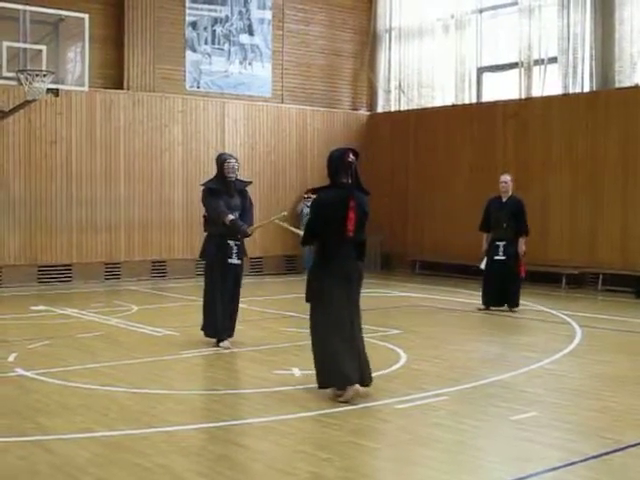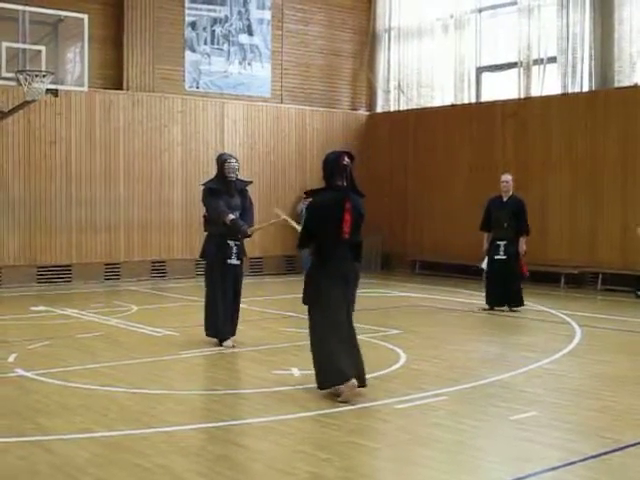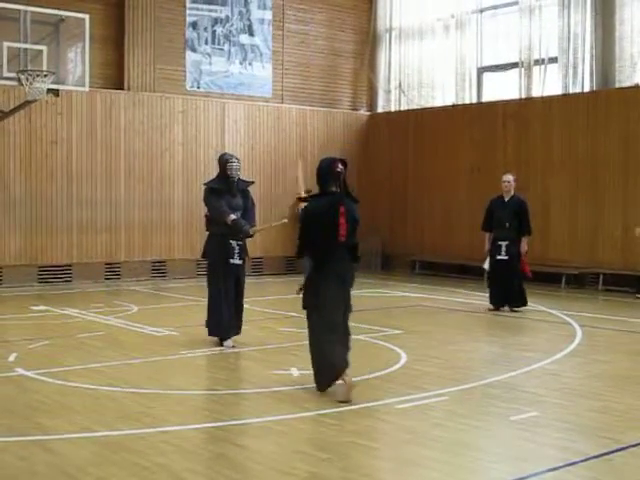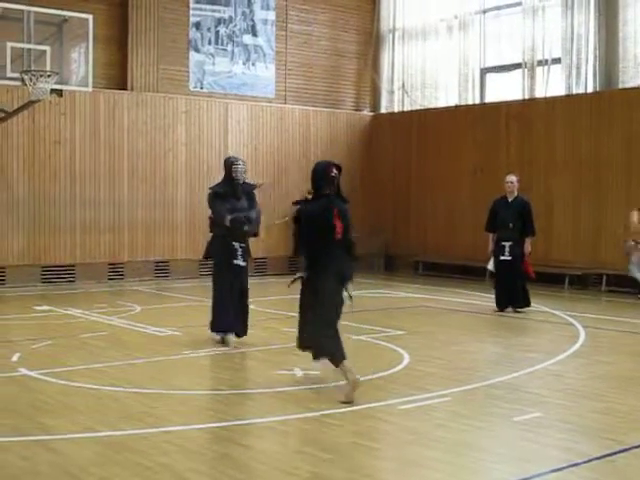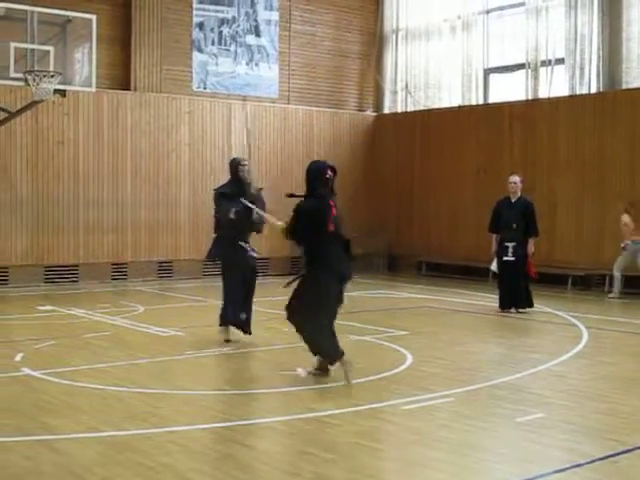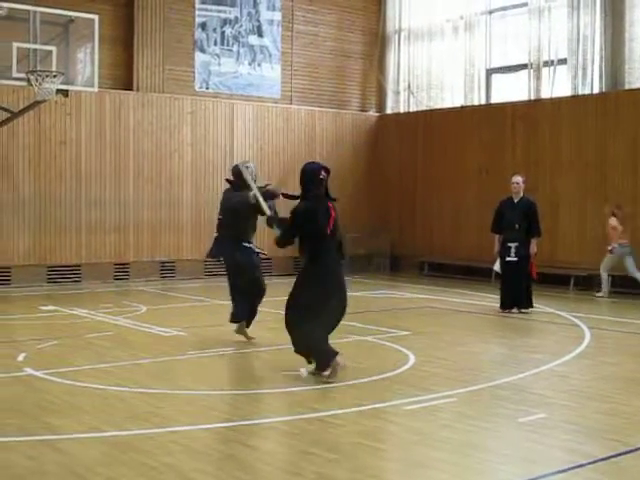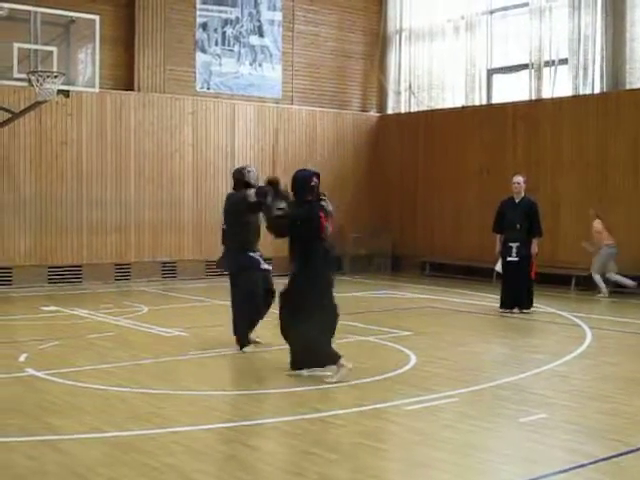
dt=0.1s
person 1, frame 1
left shoulder: (323, 199)
right shoulder: (361, 200)
left elbow: (309, 236)
right elbow: (358, 234)
left wrist: (315, 238)
left hip: (328, 269)
right hip: (352, 268)
left knee: (329, 325)
right knee: (348, 322)
left ankle: (347, 381)
right ankle: (355, 377)
person 1, frame 2
left shoulder: (319, 202)
right shoulder: (356, 202)
left elbow: (305, 240)
right elbow: (355, 235)
left wrist: (311, 241)
left hip: (325, 270)
right hip: (348, 269)
left knee: (327, 325)
right knee: (341, 322)
left ankle: (344, 379)
right ankle: (350, 375)
person 1, frame 3
left shoulder: (313, 209)
right shoulder: (350, 207)
left elbow: (303, 247)
right elbow: (350, 240)
left wrist: (303, 253)
left hip: (323, 274)
right hip: (344, 272)
left knee: (326, 327)
right knee: (336, 321)
left ankle: (344, 375)
right ankle: (336, 372)
person 1, frame 4
left shoulder: (307, 211)
right shoulder: (341, 207)
left elbow: (301, 245)
left hip: (320, 271)
right hip: (341, 269)
left knee: (320, 323)
right knee: (324, 318)
left ankle: (348, 373)
person 1, frame 5
left shoulder: (305, 208)
right shoulder: (332, 203)
left elbow: (296, 235)
left wrist: (292, 229)
left hip: (321, 268)
right hip: (339, 266)
left knee: (311, 316)
right knee: (318, 314)
left ankle: (338, 358)
right ankle: (324, 361)
person 1, frame 6
left shoulder: (304, 209)
right shoulder: (328, 204)
left elbow: (285, 240)
left wrist: (275, 222)
right wrist: (278, 220)
left hip: (317, 269)
right hip: (332, 269)
left knee: (304, 317)
right knee: (318, 316)
left ankle: (329, 359)
right ankle: (321, 362)
person 1, frame 7
left shoulder: (299, 214)
right shoulder: (319, 208)
left elbow: (277, 229)
right wrist: (278, 191)
left hip: (308, 275)
right hip: (321, 273)
left knee: (304, 323)
left ankle: (338, 364)
right ankle: (302, 359)
person 2, frame 1
left shoulder: (241, 189)
right shoulder: (211, 190)
left elbow: (248, 211)
right elbow: (219, 211)
left wrist: (245, 227)
right wrist: (235, 224)
left hip: (235, 244)
right hip: (217, 244)
left knee: (232, 289)
right knee: (217, 289)
left ankle: (225, 332)
right ankle: (221, 334)
person 2, frame 2
left shoulder: (241, 189)
right shoulder: (211, 190)
left elbow: (248, 211)
right elbow: (219, 211)
left wrist: (245, 227)
right wrist: (236, 224)
left hip: (235, 244)
right hip: (217, 243)
left knee: (233, 289)
right knee: (218, 288)
left ankle: (226, 332)
right ankle: (222, 334)
person 2, frame 3
left shoulder: (243, 189)
right shoulder: (213, 189)
left elbow: (249, 211)
right elbow: (220, 211)
left wrist: (246, 227)
right wrist: (235, 221)
left hip: (237, 244)
right hip: (219, 243)
left knee: (235, 287)
right knee: (220, 287)
left ankle: (226, 331)
right ankle: (224, 333)
person 2, frame 4
left shoulder: (248, 192)
right shoulder: (218, 193)
left elbow: (255, 214)
right elbow: (221, 216)
left wrist: (251, 228)
right wrist: (237, 220)
left hip: (240, 245)
right hip: (223, 245)
left knee: (239, 289)
right knee: (225, 287)
left ankle: (230, 330)
right ankle: (226, 330)
person 2, frame 5
left shoulder: (254, 193)
right shoulder: (224, 193)
left elbow: (260, 210)
right elbow: (224, 215)
left wrist: (258, 221)
right wrist: (238, 212)
left hip: (242, 243)
right hip: (227, 244)
left knee: (246, 283)
left ankle: (232, 322)
right ankle: (230, 322)
person 2, frame 6
left shoulder: (256, 194)
right shoulder: (231, 195)
right elbow: (238, 203)
right wrist: (262, 195)
left hip: (245, 244)
right hip: (230, 244)
left knee: (255, 284)
left ankle: (242, 322)
right ankle: (241, 319)
person 2, frame 7
left shoulder: (255, 198)
right shoulder: (234, 200)
right elbow: (248, 196)
left hip: (251, 253)
right hip: (237, 254)
left knee: (264, 291)
right knee: (249, 293)
left ankle: (243, 334)
right ankle: (243, 338)
person 3, frame 1
left shoulder: (517, 203)
right shoulder: (492, 202)
left elbow: (523, 227)
right elbow: (486, 225)
left wrist: (522, 244)
right wrist: (485, 242)
left hip: (512, 244)
right hip: (495, 243)
left knee: (511, 274)
right knee: (491, 273)
left ankle: (512, 303)
right ankle: (489, 303)
person 3, frame 2
left shoulder: (518, 203)
right shoulder: (493, 202)
left elbow: (523, 226)
right elbow: (486, 225)
left wrist: (522, 244)
right wrist: (486, 242)
left hip: (512, 243)
right hip: (496, 243)
left knee: (512, 274)
right knee: (493, 273)
left ankle: (512, 303)
right ankle: (493, 303)
person 3, frame 3
left shoulder: (520, 203)
right shoulder: (494, 202)
left elbow: (525, 227)
right elbow: (488, 225)
left wrist: (524, 244)
right wrist: (487, 242)
left hip: (514, 244)
right hip: (497, 243)
left knee: (514, 274)
right knee: (495, 274)
left ankle: (514, 303)
right ankle: (497, 303)
person 3, frame 4
left shoulder: (523, 203)
right shoulder: (498, 203)
left elbow: (529, 227)
right elbow: (491, 225)
left wrist: (527, 244)
right wrist: (491, 243)
left hip: (517, 244)
right hip: (501, 244)
left knee: (517, 275)
right knee: (500, 275)
left ankle: (517, 304)
right ankle: (502, 304)
person 3, frame 5
left shoulder: (527, 204)
right shoulder: (501, 204)
left elbow: (532, 228)
right elbow: (494, 226)
left wrist: (531, 245)
right wrist: (494, 244)
left hip: (521, 245)
right hip: (504, 244)
left knee: (520, 275)
right knee: (504, 275)
left ankle: (520, 304)
right ankle: (505, 304)
person 3, frame 6
left shoulder: (529, 204)
right shoulder: (504, 204)
left elbow: (534, 228)
right elbow: (497, 226)
left wrist: (533, 245)
right wrist: (497, 244)
left hip: (523, 245)
right hip: (507, 245)
left knee: (523, 276)
right knee: (507, 276)
left ankle: (523, 304)
right ankle: (507, 305)
person 3, frame 7
left shoulder: (530, 204)
right shoulder: (505, 204)
left elbow: (536, 228)
right elbow: (498, 226)
left wrist: (534, 246)
right wrist: (498, 244)
left hip: (525, 245)
right hip: (508, 245)
left knee: (524, 276)
right knee: (508, 275)
left ankle: (524, 305)
right ankle: (508, 304)
